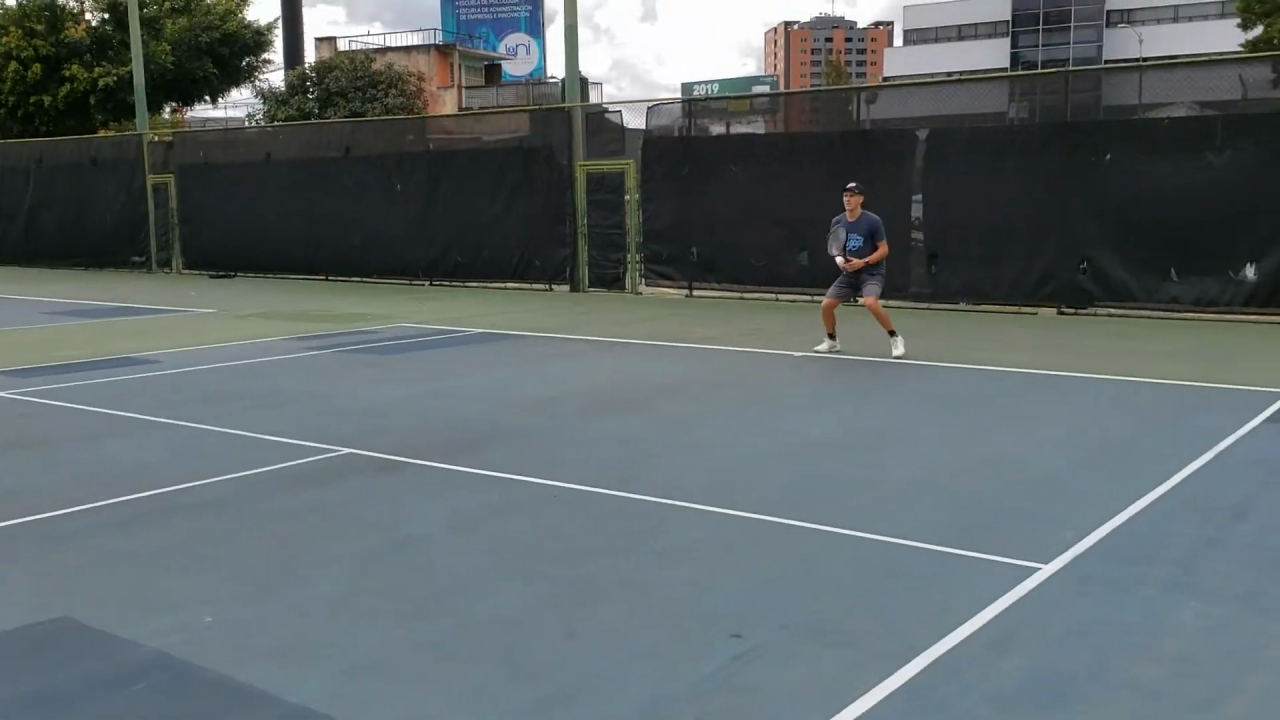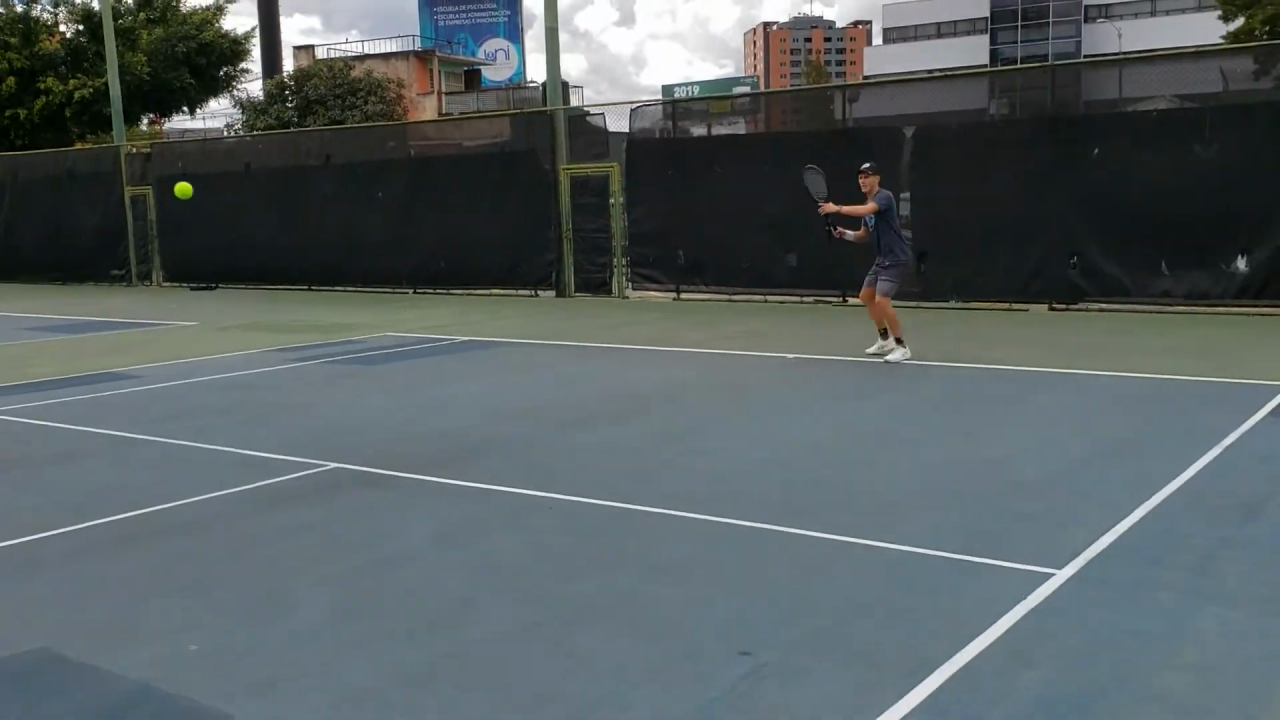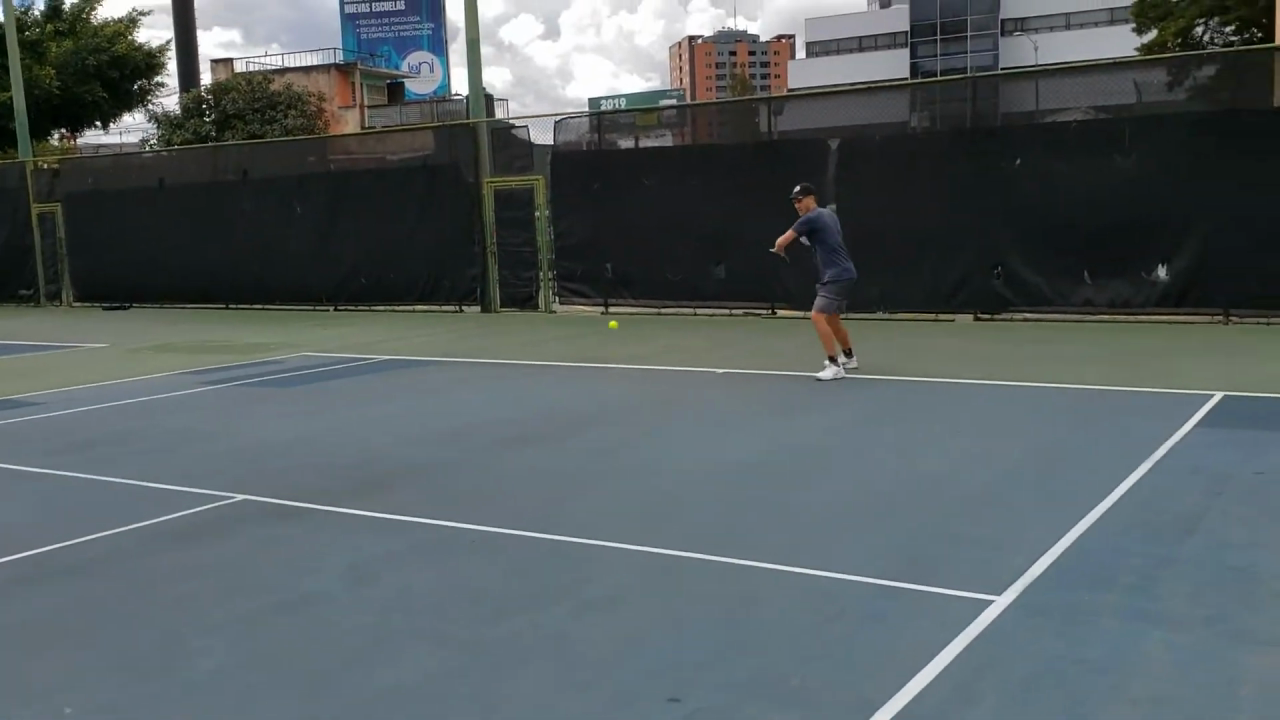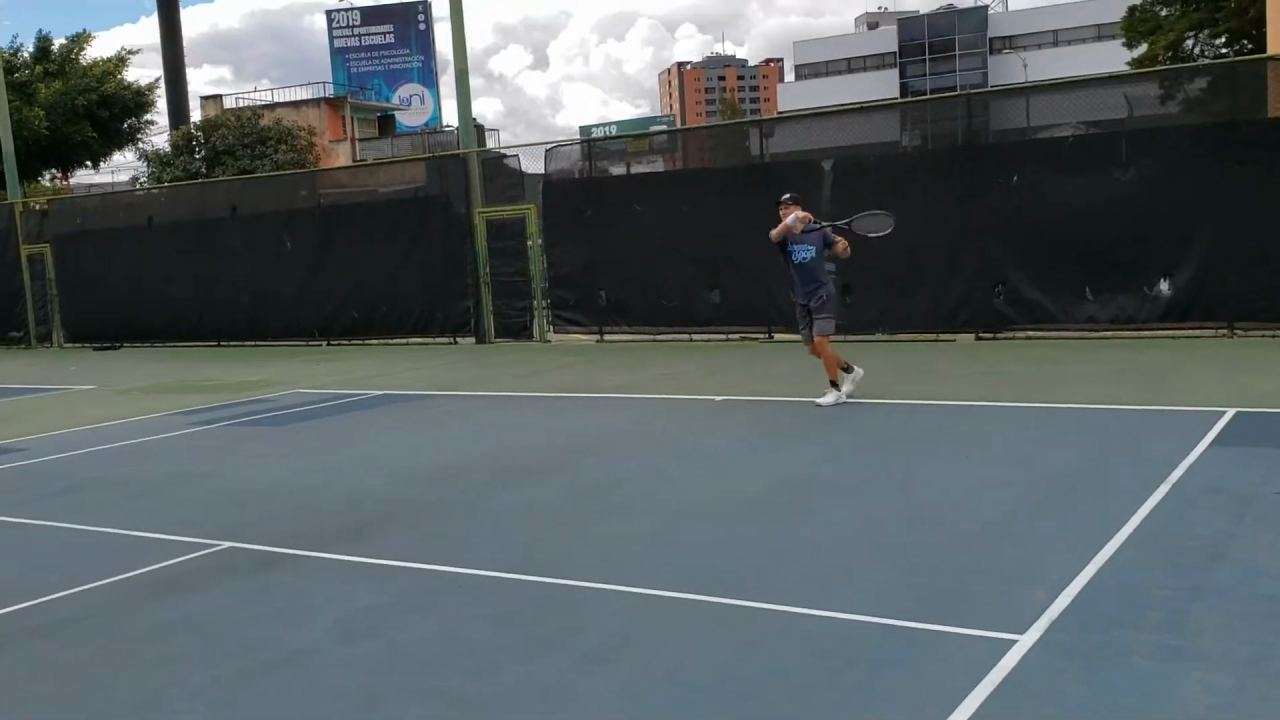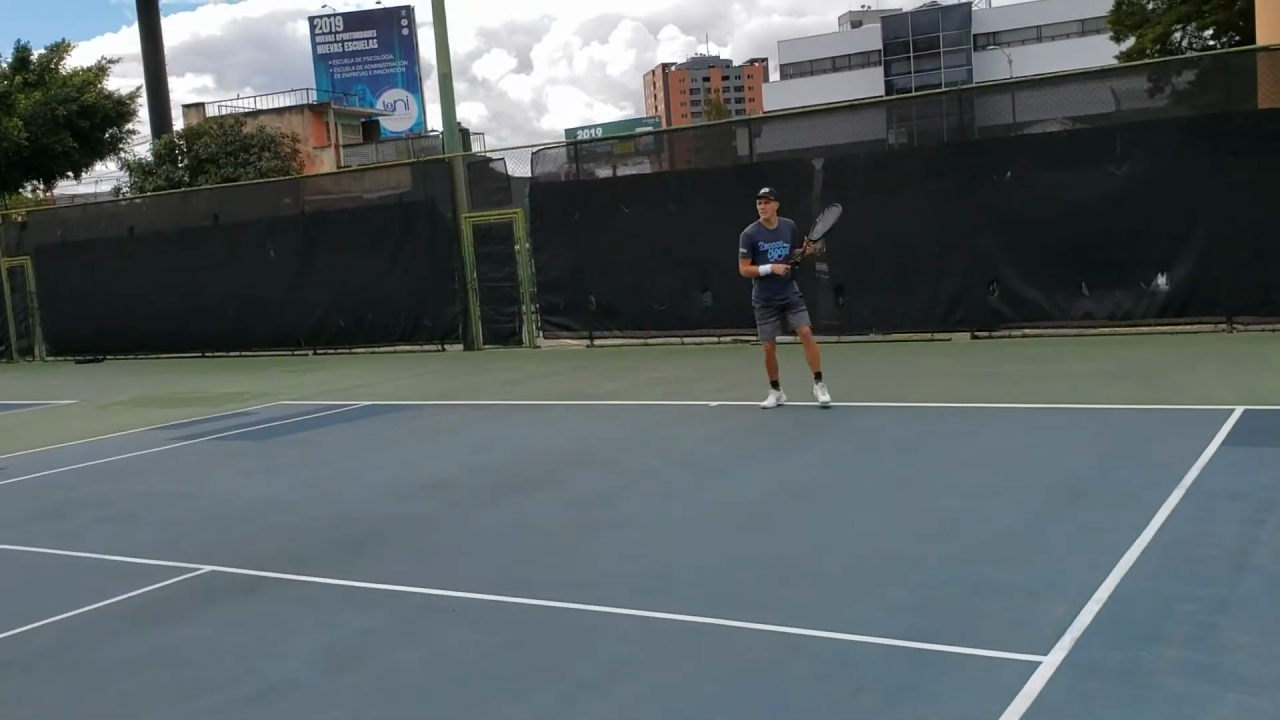
dt=0.5s
person 1, frame 1
left shoulder: (873, 221)
right shoulder: (837, 222)
left elbow: (884, 250)
left wrist: (863, 262)
right wrist: (839, 260)
left hip: (871, 272)
right hip: (849, 273)
left knee: (871, 303)
right knee: (826, 305)
left ankle: (895, 338)
right ankle: (832, 341)
person 1, frame 2
left shoulder: (884, 196)
right shoulder: (868, 202)
left elbow: (865, 211)
right elbow: (864, 235)
left wrist: (836, 209)
right wrist: (844, 233)
left hip: (896, 259)
right hip: (882, 260)
left knee: (881, 301)
right knee: (865, 297)
left ankle: (901, 347)
right ankle: (885, 339)
person 1, frame 3
left shoulder: (810, 218)
right shoulder: (828, 215)
left elbow: (784, 240)
left wrist: (778, 249)
right wrist: (812, 242)
left hip: (837, 277)
right hip: (841, 275)
left knee: (817, 317)
right knee: (832, 319)
left ankle: (835, 366)
right ankle: (849, 357)
person 1, frame 4
left shoulder: (818, 231)
right shoulder: (780, 234)
left elbow: (843, 253)
right elbow: (775, 234)
left wrist: (845, 246)
right wrist: (793, 218)
left hip: (822, 295)
right hip: (801, 300)
left knee: (821, 341)
right knee: (813, 348)
left ankle: (837, 390)
right ankle: (850, 371)
person 1, frame 5
left shoulder: (789, 226)
right shoulder: (749, 234)
right elbow: (744, 269)
left wrist: (804, 251)
right wrist: (771, 268)
left hip: (790, 294)
right hip: (764, 300)
left knee: (806, 333)
right knee: (769, 347)
left ankle: (819, 384)
right ankle: (776, 392)
